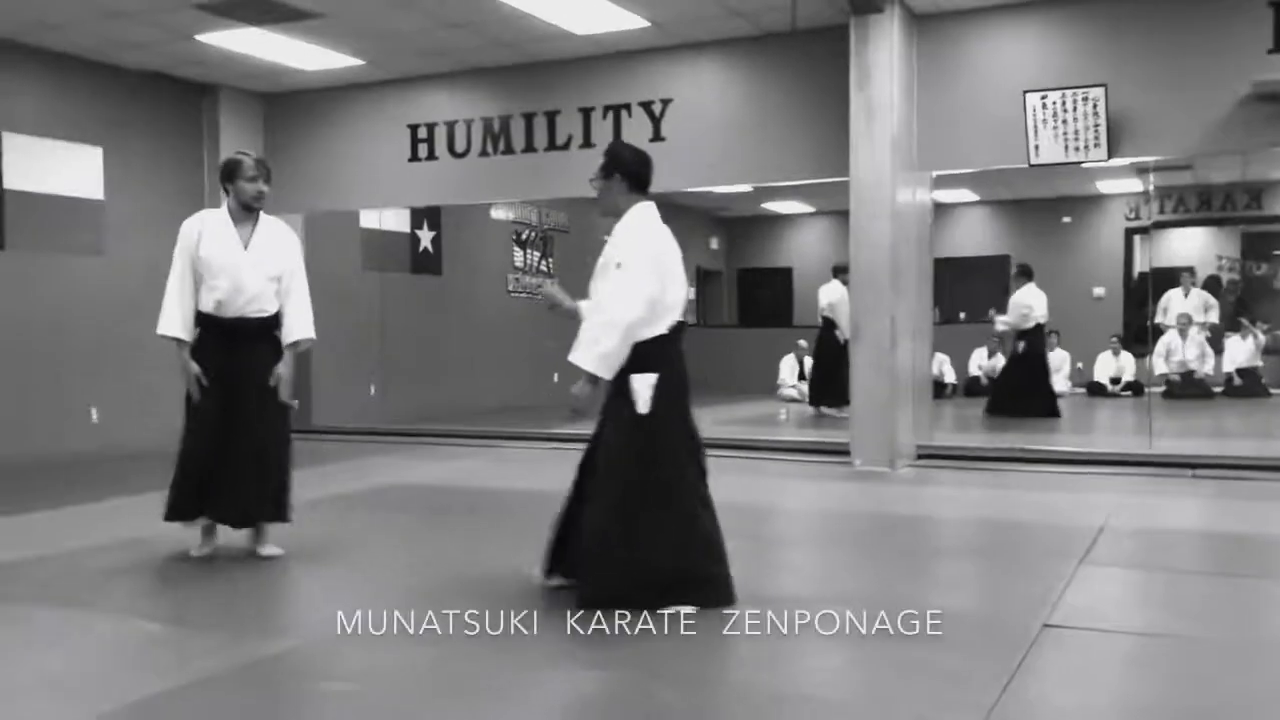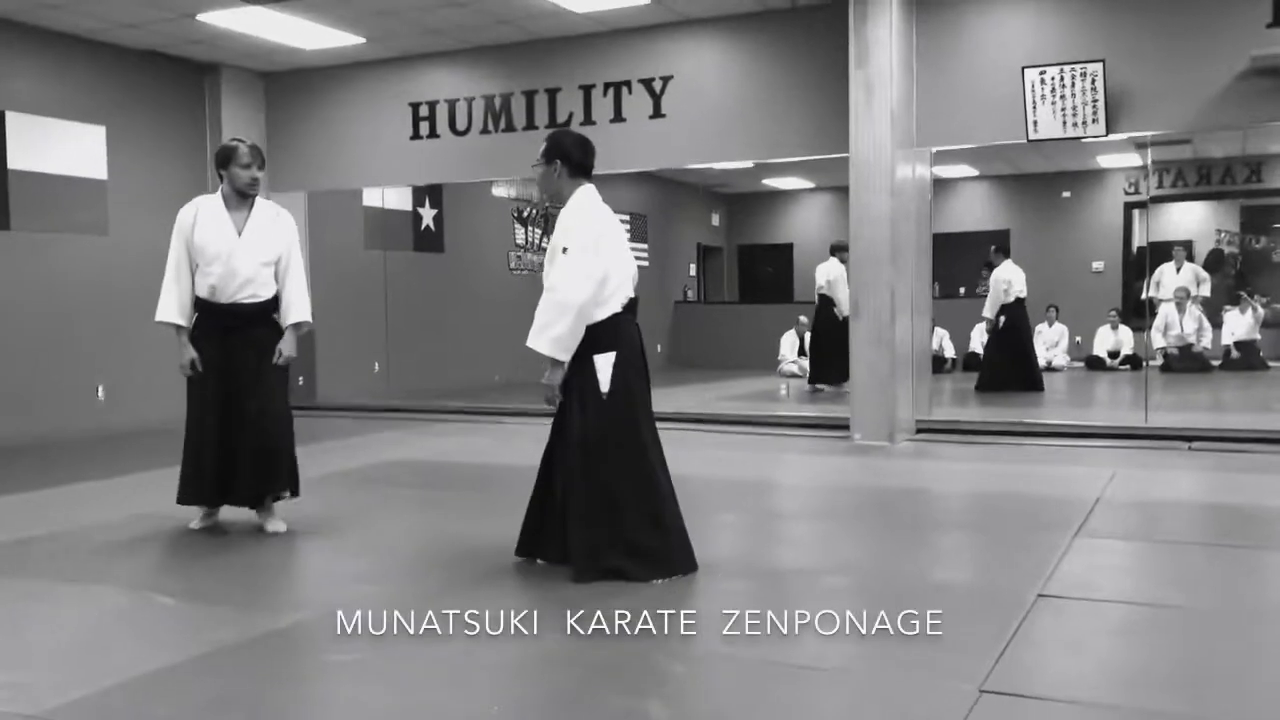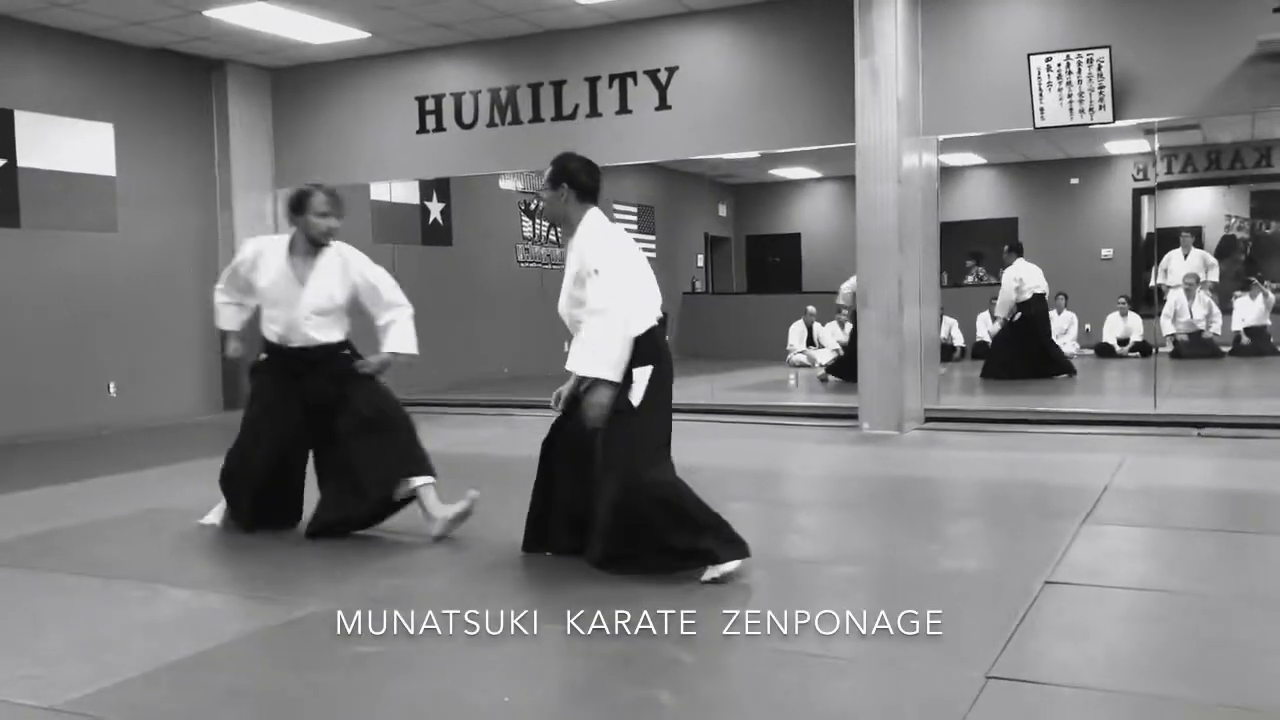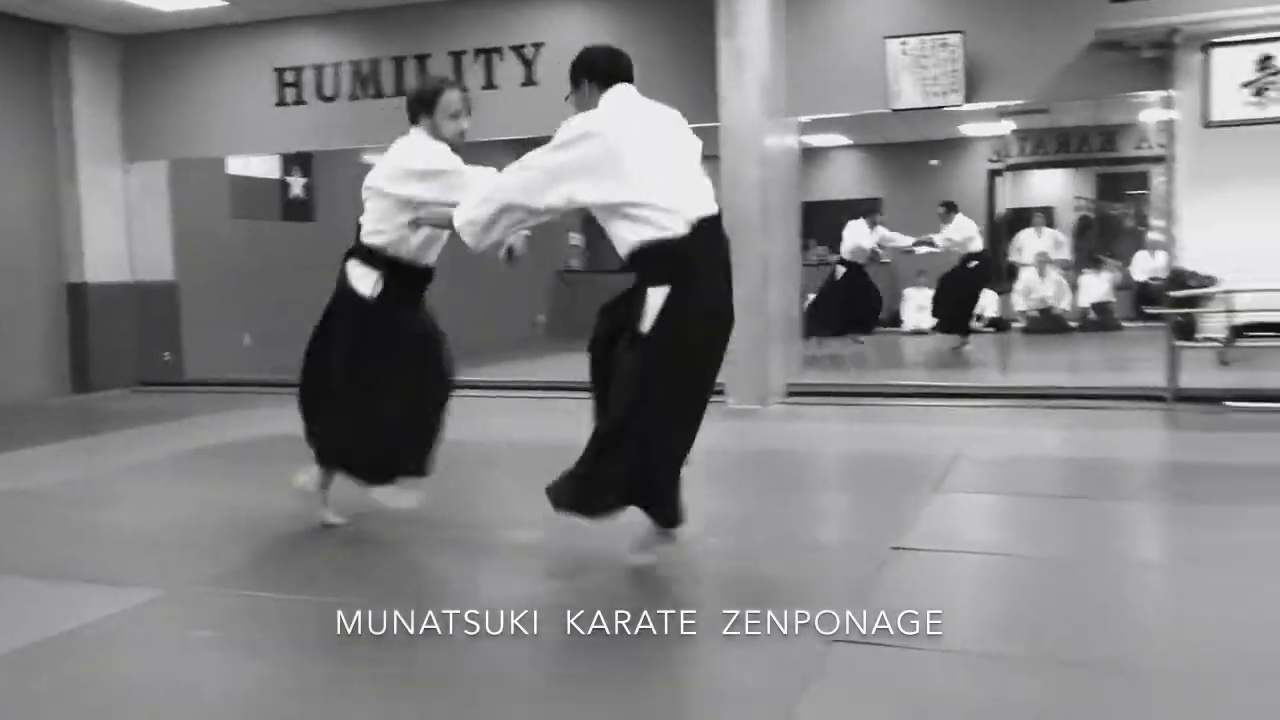
dt=0.5s
person 1, frame 1
left shoulder: (636, 233)
right shoulder: (644, 231)
left elbow: (624, 312)
left wrist: (589, 374)
right wrist: (573, 308)
left hip: (646, 372)
right hip: (643, 370)
left knee: (661, 477)
right knee: (609, 472)
left ankle: (692, 585)
right ankle: (592, 569)
person 1, frame 2
left shoulder: (578, 217)
right shoulder: (590, 213)
left elbow: (570, 296)
left wrist: (554, 361)
right wrist: (565, 357)
left hip: (603, 350)
right hip: (602, 346)
left knee: (619, 456)
right knee: (577, 451)
left ankle: (658, 555)
right ankle: (565, 545)
person 1, frame 3
left shoulder: (599, 242)
right shoulder: (586, 241)
left elbow: (611, 314)
left wrist: (601, 382)
right wrist: (574, 379)
left hip: (636, 367)
right hip: (617, 368)
left knee: (635, 467)
right knee: (568, 446)
left ankle: (716, 548)
right ankle: (569, 535)
person 1, frame 4
left shoulder: (596, 132)
right shoulder: (665, 120)
left elbow: (524, 184)
left wrist: (468, 217)
left hip: (679, 273)
right hip: (698, 259)
left knee: (647, 398)
right knee: (616, 340)
left ankle: (661, 512)
person 2, frame 1
left shoulder: (282, 235)
right shoulder: (198, 228)
left elbow: (294, 295)
right elbow: (181, 291)
left wrist: (289, 357)
right wrist: (185, 354)
left hip: (262, 344)
right hip: (213, 343)
left knee: (266, 437)
right knee: (206, 437)
left ankle: (260, 530)
right ankle: (207, 529)
person 2, frame 2
left shoulder: (279, 219)
right shoulder: (193, 214)
left elbow: (292, 280)
right elbow: (178, 279)
left wrist: (291, 335)
right wrist: (183, 340)
left hip: (261, 327)
right hip: (210, 329)
left knee: (268, 418)
right knee: (207, 421)
left ankle: (266, 506)
right ankle: (210, 506)
person 2, frame 3
left shoulder: (349, 261)
right shoulder: (258, 253)
left elbow: (394, 307)
right elbow: (228, 290)
left wrist: (389, 352)
right wrist: (232, 335)
left hip: (336, 364)
right hip: (280, 368)
left knee: (383, 421)
right knee: (259, 446)
left ankle: (435, 511)
right ankle: (231, 506)
person 2, frame 4
left shoulder: (430, 160)
right shoulder: (419, 159)
left elbow: (472, 199)
right elbow: (481, 191)
left hip: (395, 284)
right hip: (376, 287)
right knee: (425, 375)
left ankle: (323, 477)
